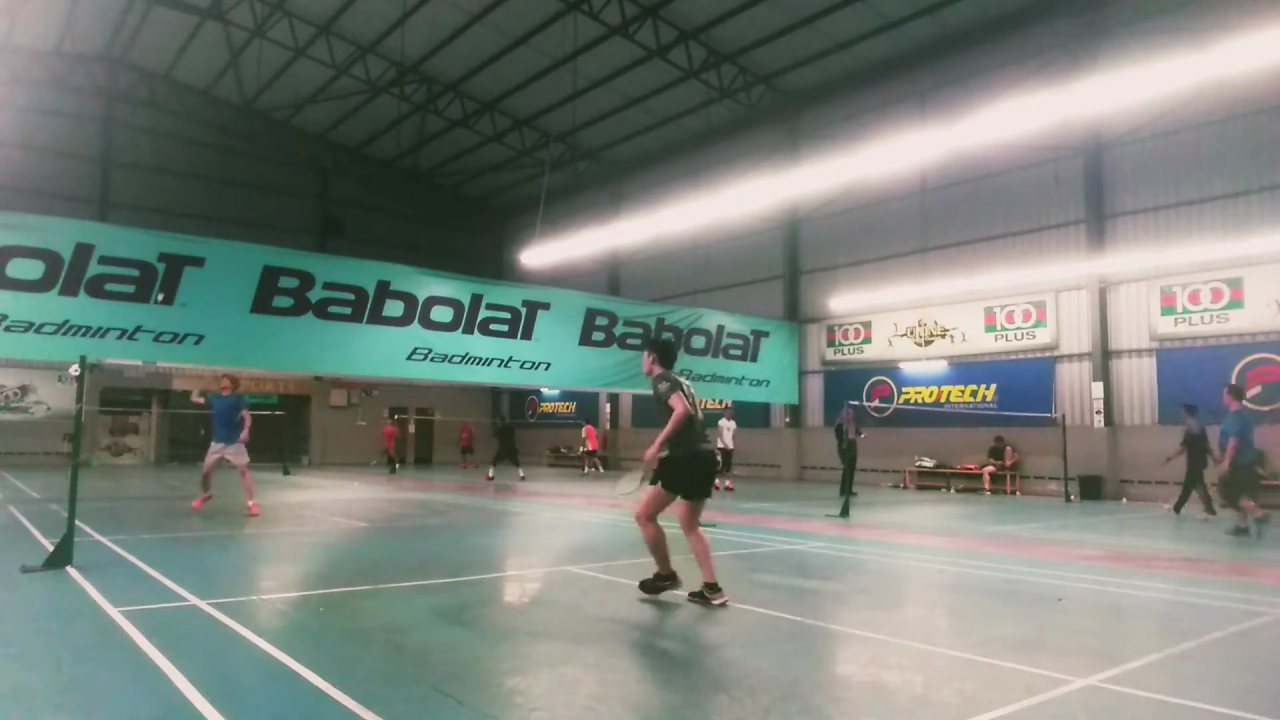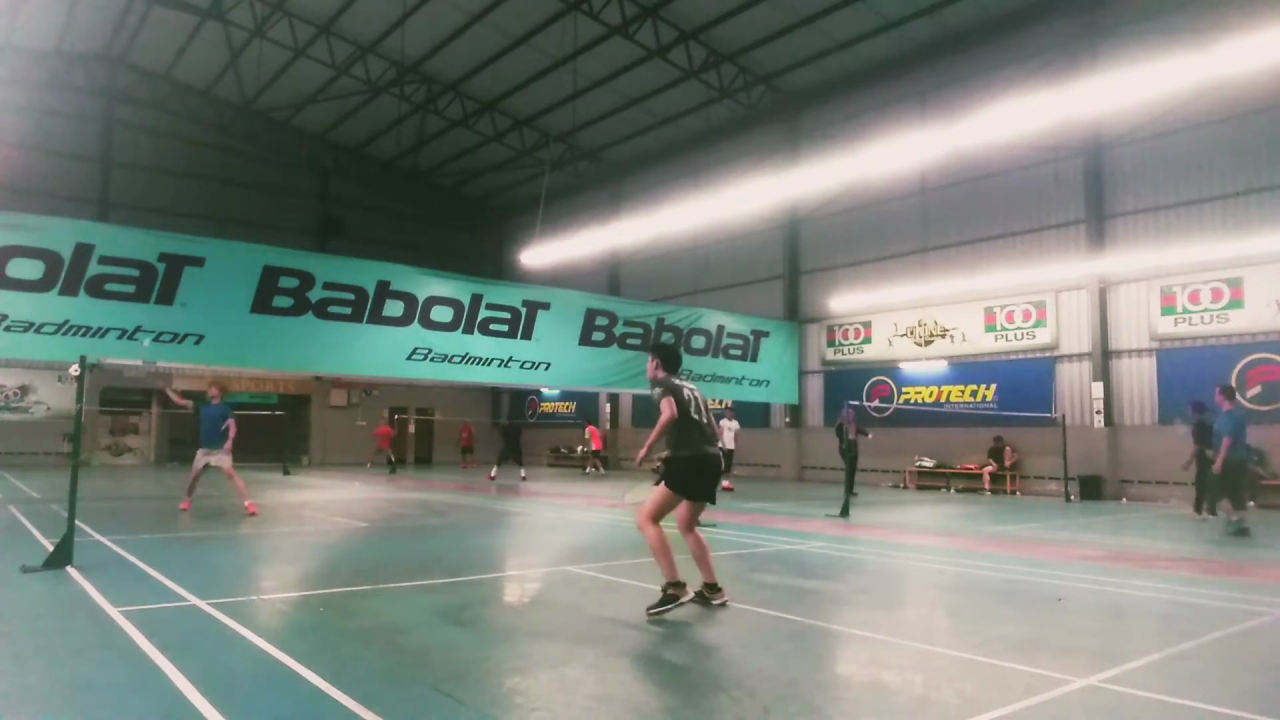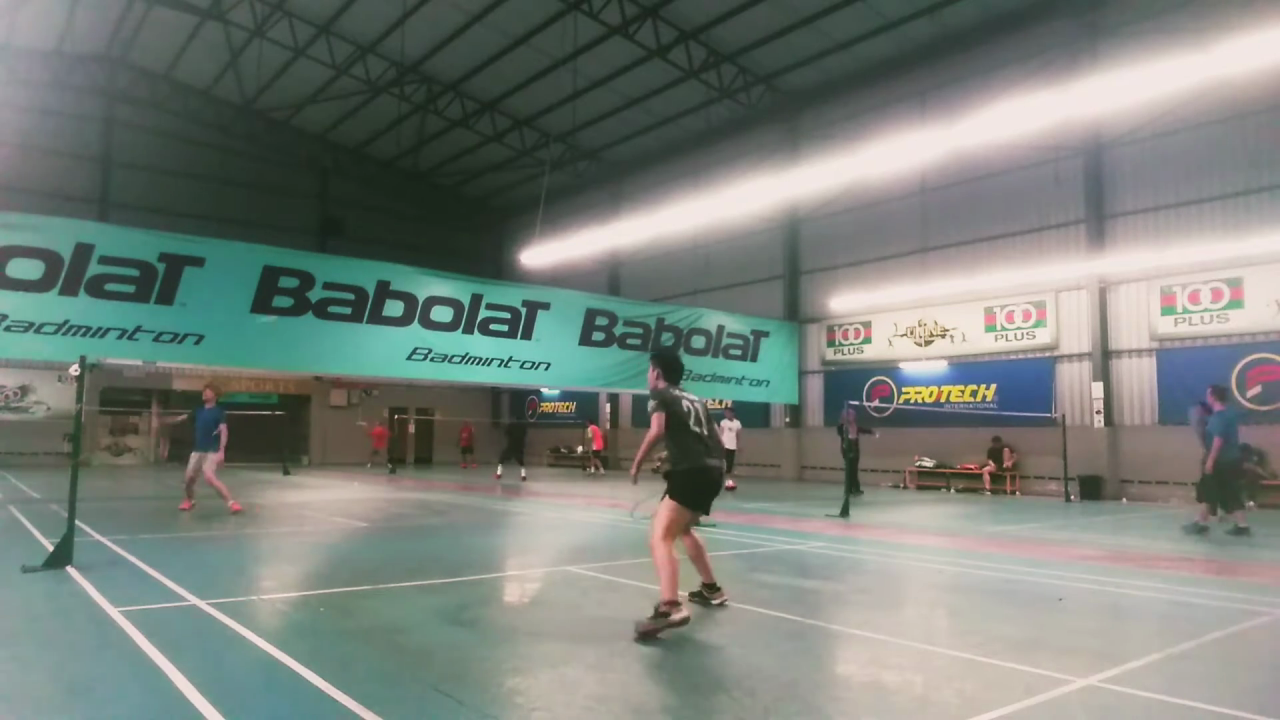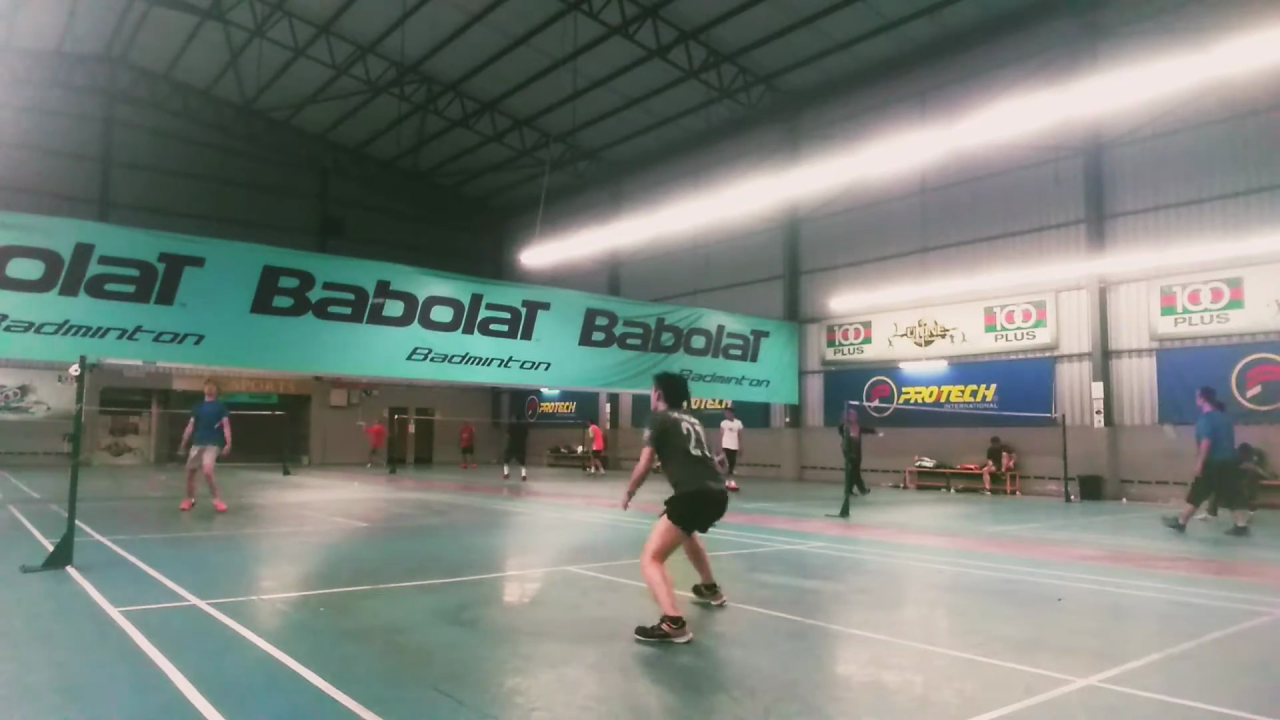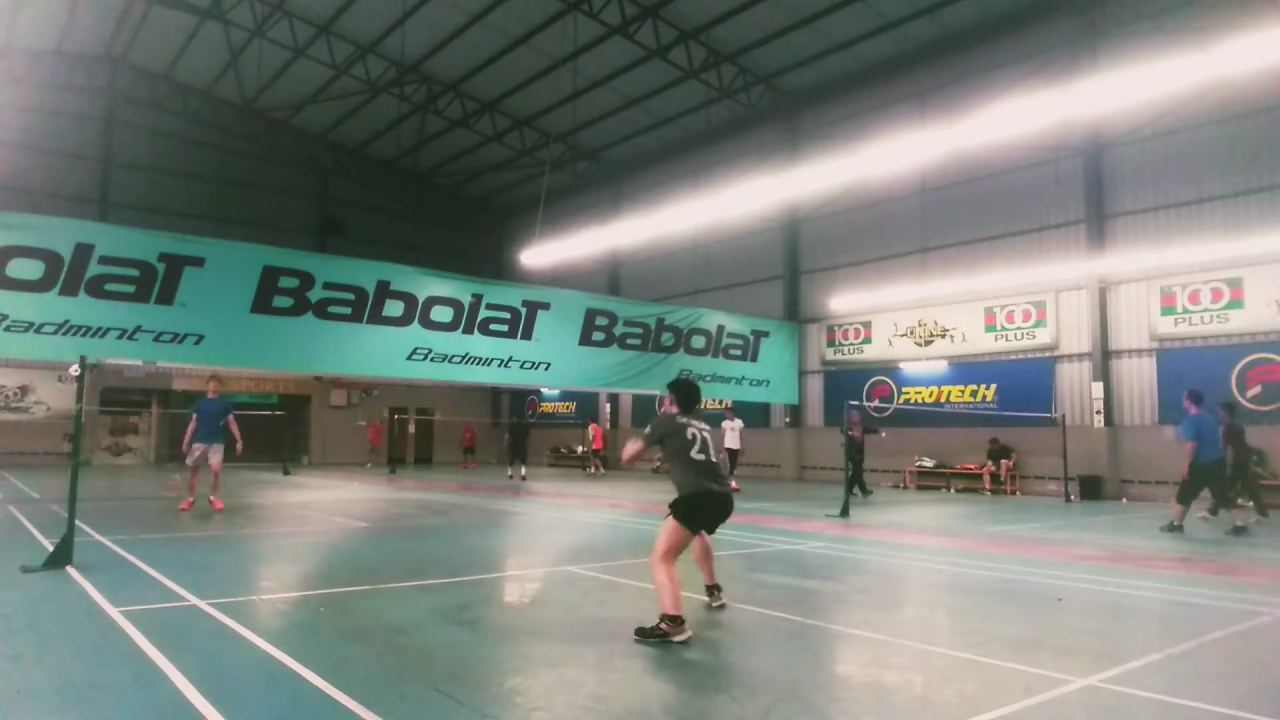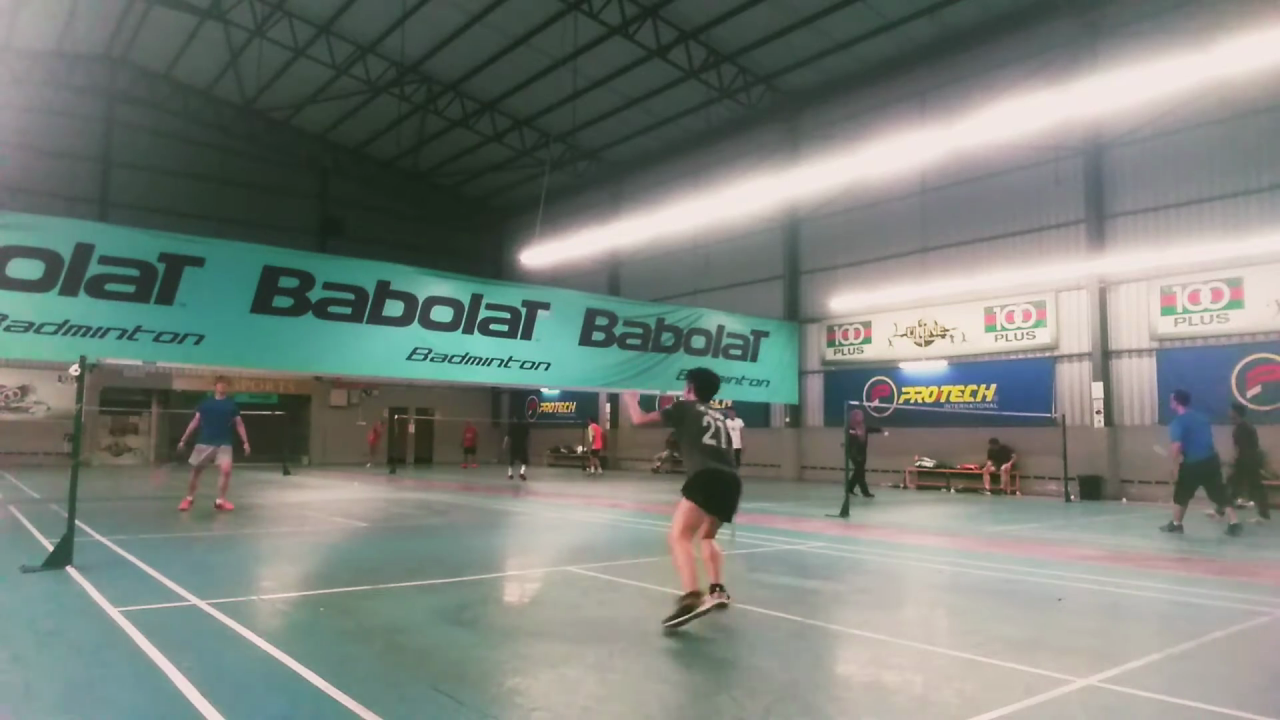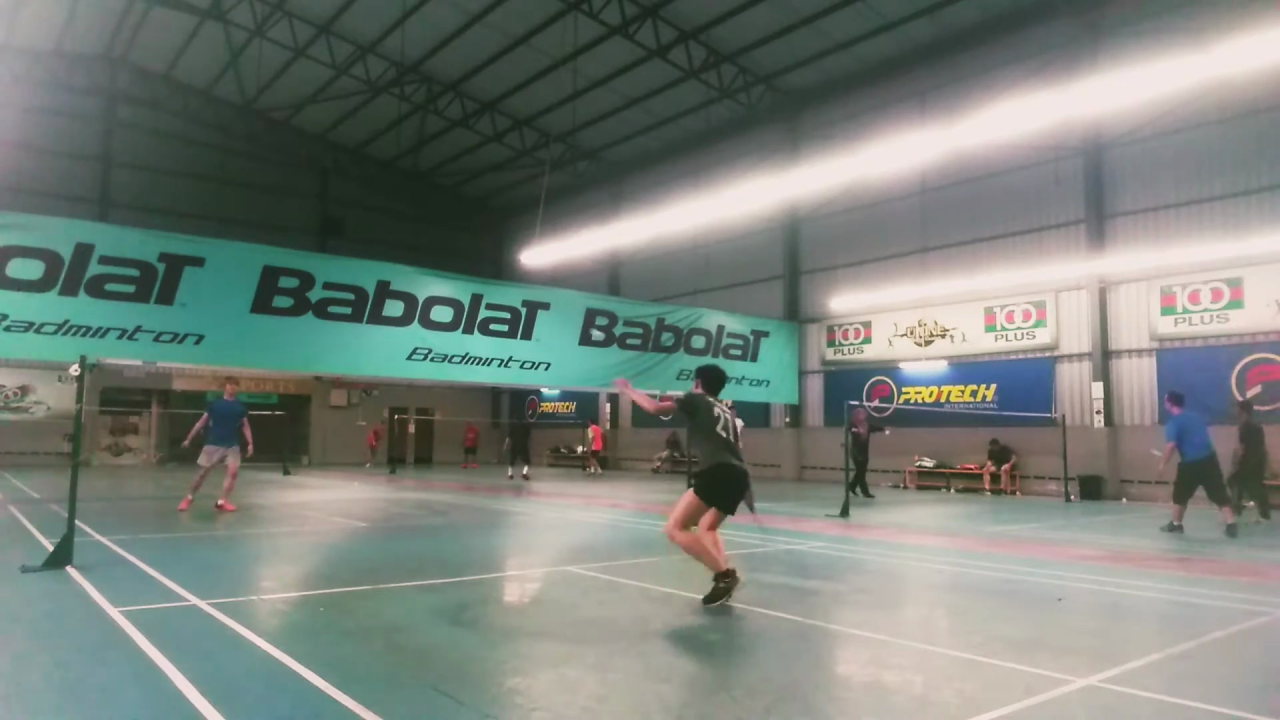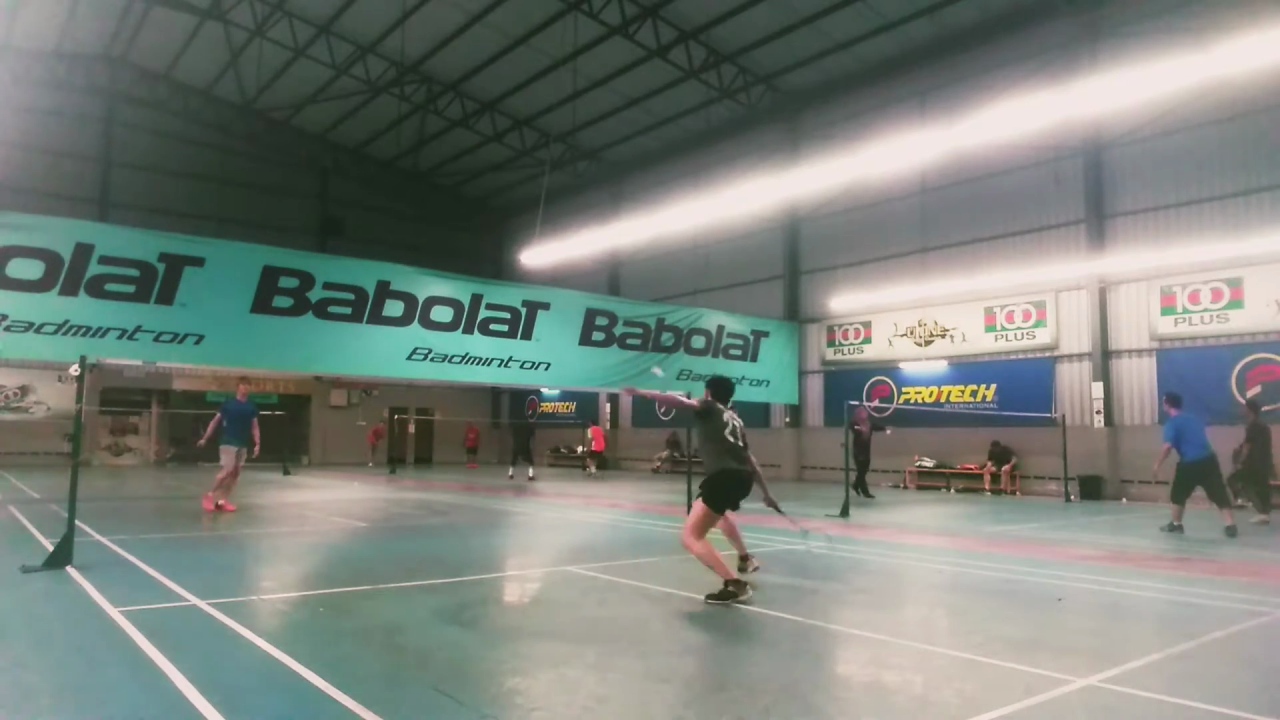
dt=0.1s
person 1, frame 1
left shoulder: (662, 380)
right shoulder: (683, 382)
left elbow: (682, 410)
left wrist: (656, 444)
left hip: (684, 457)
right hip: (705, 456)
left knee: (644, 514)
right knee: (689, 524)
left ankle: (665, 574)
right ankle: (712, 588)
person 1, frame 2
left shoulder: (662, 384)
right shoulder: (690, 388)
left elbow: (669, 415)
right elbow: (714, 432)
left wrist: (646, 447)
left hip: (690, 461)
right hip: (711, 461)
left knee: (646, 519)
right knee: (686, 525)
left ankle: (674, 586)
right ankle: (712, 588)
person 1, frame 3
left shoulder: (660, 396)
right shoulder: (694, 400)
left elbow: (657, 430)
right elbow: (716, 441)
left wrist: (636, 464)
left hip: (691, 474)
right hip: (713, 472)
left knee: (659, 539)
right knee: (682, 528)
left ankle: (670, 608)
right ankle: (711, 589)
person 1, frame 4
left shoulder: (658, 420)
right shoulder: (693, 422)
left elbow: (645, 465)
left wrist: (629, 493)
left hip: (692, 496)
right hip: (718, 495)
left knee: (650, 560)
right knee: (685, 534)
left ankle: (672, 623)
right ankle: (711, 589)
person 1, frame 5
left shoulder: (666, 423)
right shoulder: (704, 428)
left elbow: (629, 455)
left wrist: (630, 445)
left hip: (696, 498)
right hip: (723, 499)
left knee: (660, 560)
right knee: (697, 533)
left ankle: (672, 622)
right ankle: (714, 590)
person 1, frame 6
left shoulder: (684, 407)
right shoulder: (719, 417)
left elbow: (639, 420)
left wrist: (630, 400)
left hip: (706, 479)
right hip: (731, 483)
left knee: (679, 537)
right knee: (706, 536)
left ankle: (692, 598)
right ankle: (717, 590)
person 1, frame 7
left shoulder: (695, 401)
right shoulder: (726, 412)
left elbow: (654, 408)
left wrist: (626, 390)
right wrist: (740, 488)
left hip: (717, 472)
right hip: (738, 475)
left knee: (675, 528)
right knee: (708, 528)
left ankle: (725, 574)
right ankle: (723, 573)
person 1, frame 8
left shoulder: (708, 407)
right shoulder: (735, 419)
left elbow: (681, 401)
right elbow: (750, 460)
left wrist: (644, 393)
right wrist: (766, 492)
left hip: (723, 477)
right hip: (743, 477)
left knee: (691, 538)
right knee: (720, 514)
left ankle: (733, 584)
right ankle: (745, 558)
